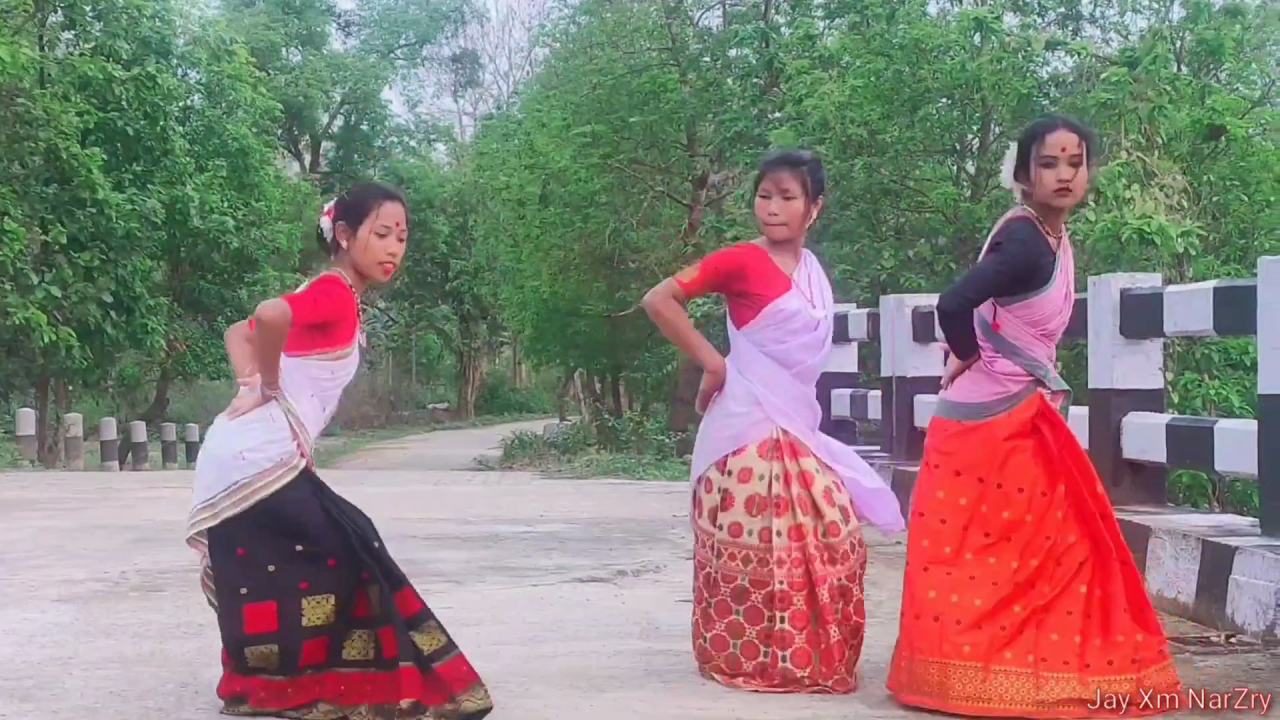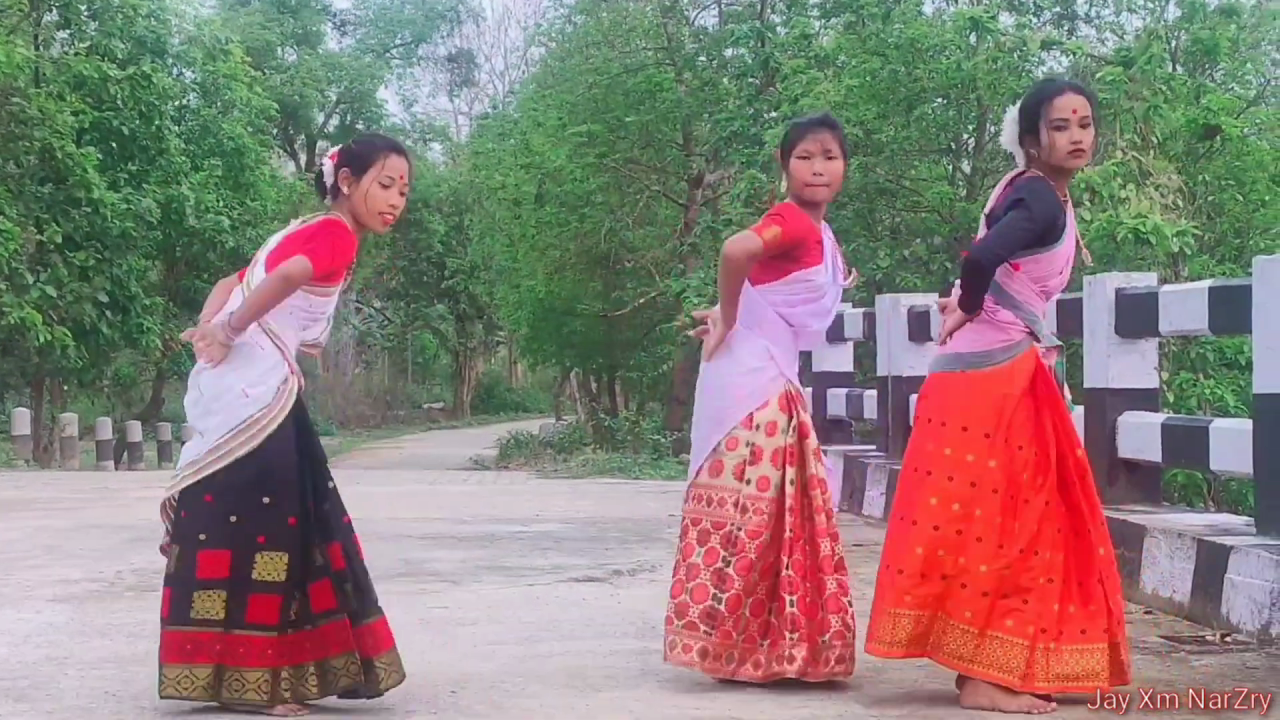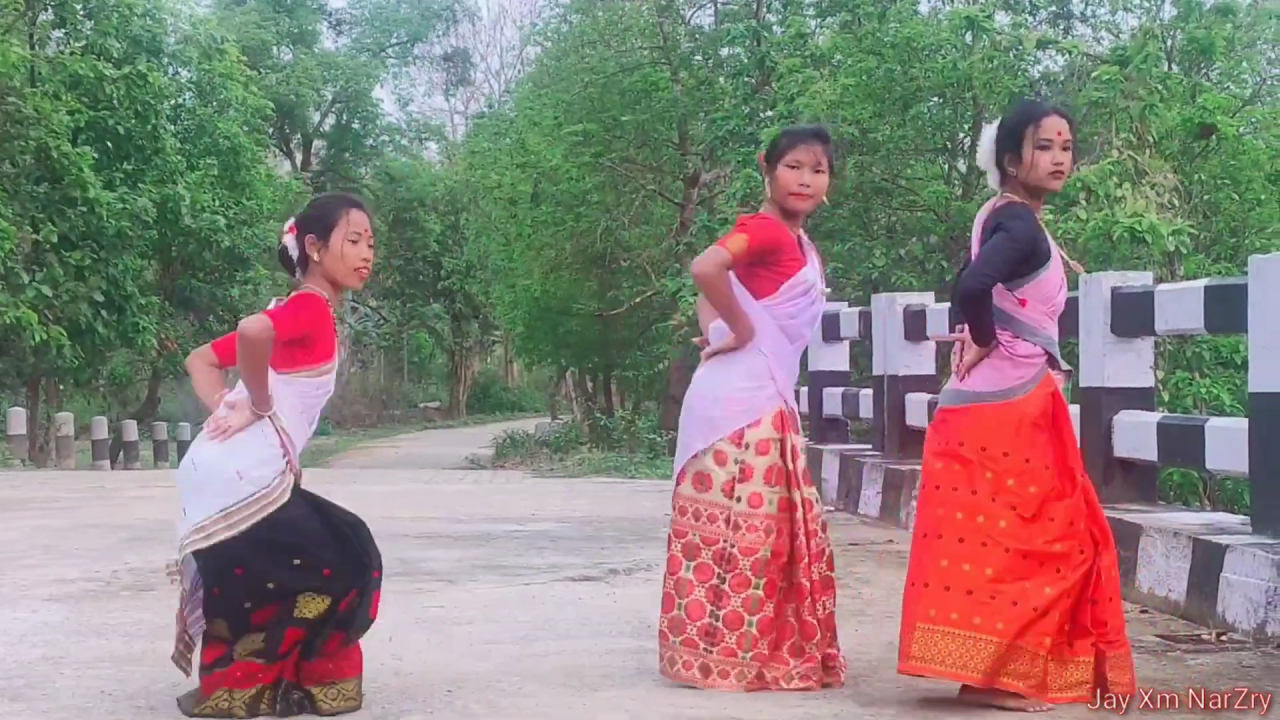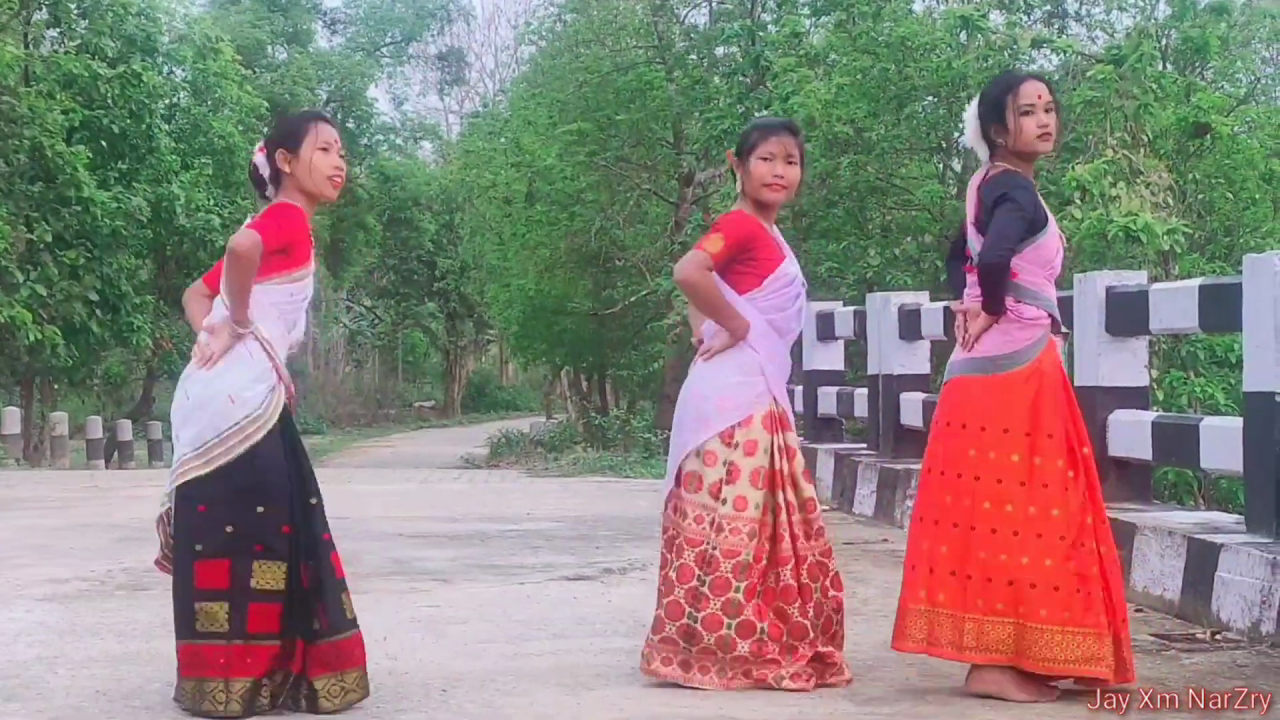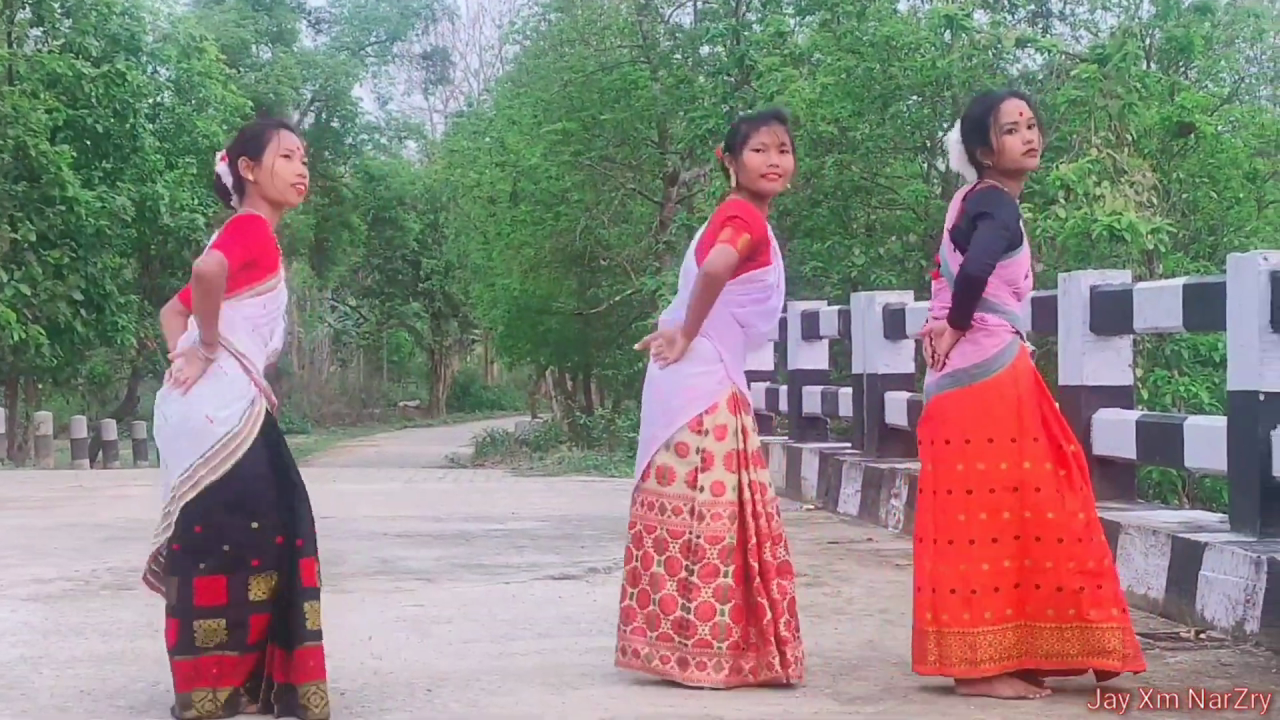
dt=0.3s
person 1, frame 1
left shoulder: (1050, 236)
right shoulder: (1027, 244)
right elbow: (954, 306)
right wrist: (970, 357)
left hip: (1026, 411)
right hip: (993, 414)
left knee: (1061, 539)
right knee: (992, 552)
person 1, frame 2
left shoulder: (1036, 193)
right shoulder: (1040, 199)
left elbow: (989, 256)
right elbow: (981, 257)
left wrist: (966, 305)
right wrist: (969, 310)
left hip: (1011, 371)
right hip: (992, 373)
left knee: (1027, 514)
right knee: (989, 516)
left ankle: (1005, 661)
person 1, frame 3
left shoulder: (1003, 217)
right shoulder: (1018, 223)
left elbow: (964, 286)
right elbow: (976, 286)
left wrist: (976, 338)
right wrist: (984, 343)
left hip: (1008, 399)
right hip: (1010, 400)
left knee: (1046, 533)
right knee: (1015, 538)
left ankle: (1009, 664)
right ankle: (984, 671)
person 1, frame 4
left shoulder: (993, 186)
right shoulder: (1015, 188)
left elbow: (963, 256)
right elbow: (995, 258)
right wrist: (992, 313)
left hip: (998, 368)
right hip: (1014, 366)
left knee: (1003, 509)
right knee: (1017, 510)
left ankle: (1001, 656)
right ankle: (994, 663)
person 1, frame 5
left shoulder: (974, 203)
right shoulder: (995, 203)
left elbow: (949, 276)
right elbow: (973, 271)
left wrist: (945, 325)
right wrist: (958, 327)
left hip: (973, 382)
right hip: (988, 380)
left knee: (991, 515)
right knee: (1015, 511)
left ankle: (991, 659)
right ankle: (981, 665)
person 2, frame 1
left shoulder: (327, 298)
right shoulder: (334, 293)
left elbow: (241, 333)
right elbow: (275, 315)
left wrist: (251, 382)
right wrist: (265, 388)
left hip: (261, 457)
right hip: (260, 461)
left knee: (343, 556)
right knee: (331, 558)
person 2, frame 2
left shoulder: (305, 232)
right shoulder: (337, 233)
left elbow: (231, 283)
right elbow: (293, 274)
left wrist: (212, 330)
right wrist: (230, 331)
left hip: (238, 388)
right hip: (254, 392)
left knee: (275, 519)
right knee: (265, 521)
left ankle: (276, 669)
person 2, frame 3
left shoulder: (289, 316)
right shoulder: (311, 309)
left elbow: (200, 359)
right elbow: (252, 331)
left wrist: (225, 413)
right wrist: (258, 407)
left hip: (223, 474)
right hip: (247, 482)
right knee: (329, 572)
person 2, frame 4
left shoulder: (274, 230)
right shoulder: (287, 218)
left elbow: (197, 293)
right elbow: (240, 246)
left wrist: (213, 335)
right wrist: (235, 326)
left hip: (232, 398)
right hip: (242, 399)
left knee: (256, 535)
right knee: (252, 535)
person 2, frame 5
left shoulder: (242, 238)
right shoulder: (251, 231)
left elbow: (176, 309)
right elbow: (209, 270)
left wrist: (187, 355)
right wrist: (206, 345)
left hip: (223, 415)
right hip: (220, 417)
left knee: (252, 544)
right knee: (245, 546)
person 3, frame 1
left shoulder: (815, 270)
right shoulder: (742, 259)
right elbow: (658, 298)
right wrist: (708, 359)
left hip: (797, 428)
right hip: (747, 424)
left knee: (834, 540)
right knee: (746, 548)
left ankle: (808, 661)
right ankle: (735, 661)
person 3, frame 2
left shoulder: (817, 231)
right shoulder: (788, 220)
right elbow: (735, 251)
left wrist: (720, 316)
right wrist: (727, 320)
left hip: (777, 386)
right hip: (751, 384)
left knee: (797, 513)
right knee: (749, 513)
left ankle: (792, 645)
right ankle: (731, 644)
person 3, frame 3
left shoulder: (797, 240)
right shoulder: (765, 229)
left elbow: (725, 287)
right elbow: (707, 270)
left wrist: (725, 329)
right wrist: (737, 327)
left hip: (768, 401)
right hip: (741, 401)
left knee: (791, 524)
right knee: (740, 525)
left ankle: (786, 651)
right ankle: (726, 656)
person 3, frame 4
left shoulder: (767, 235)
right shoulder: (738, 225)
left elbow: (706, 299)
right elbow: (688, 274)
left wrist: (711, 332)
right wrist: (734, 326)
left hip: (762, 401)
right hip: (733, 401)
left knee: (790, 526)
right knee: (728, 527)
left ankle: (778, 651)
right ankle: (707, 654)
person 3, frame 5
left shoulder: (745, 220)
right shoulder: (743, 218)
left elbow: (702, 282)
right elbow: (714, 268)
left wrist: (676, 331)
right wrist: (687, 333)
left hip: (721, 387)
right hip: (700, 386)
left knee: (741, 517)
right knee: (704, 518)
left ankle: (744, 648)
right ankle: (697, 651)
